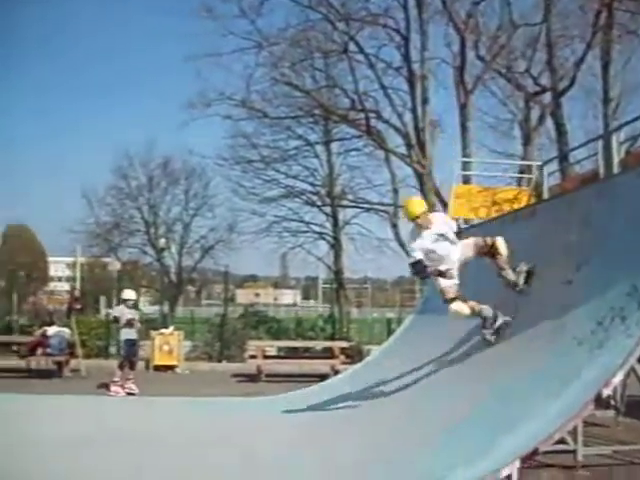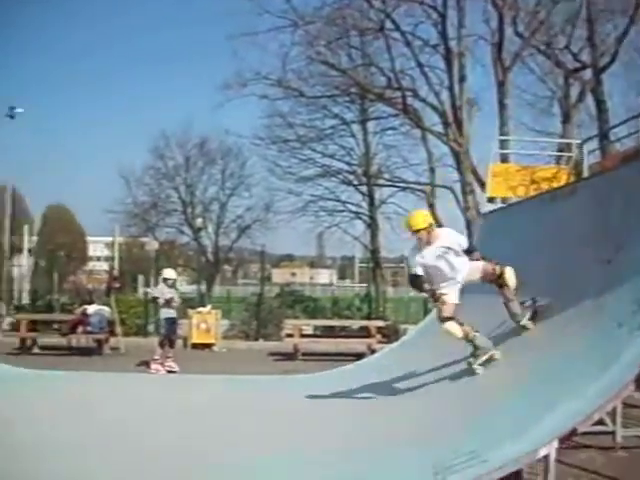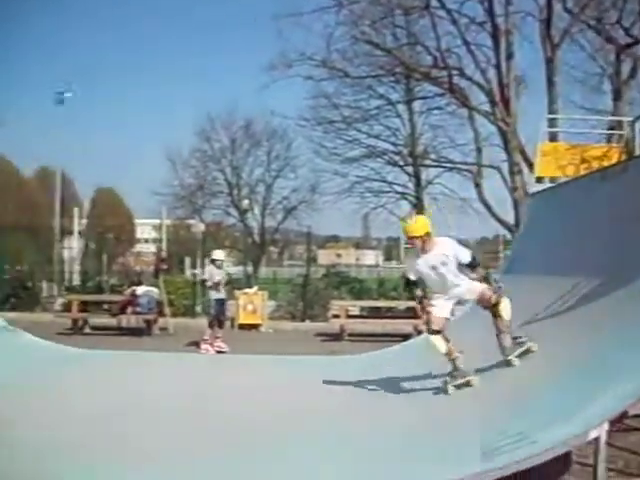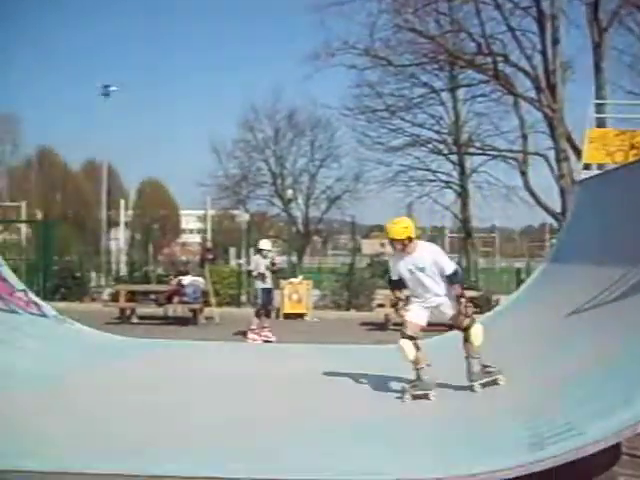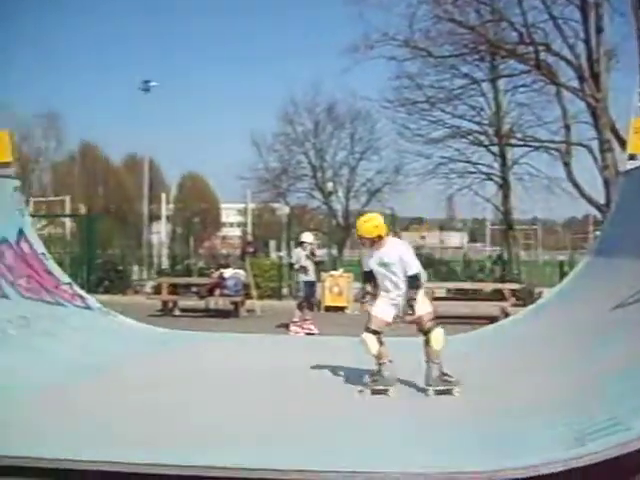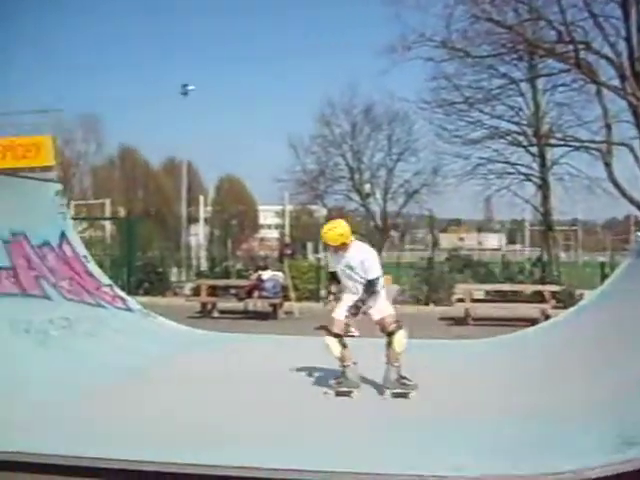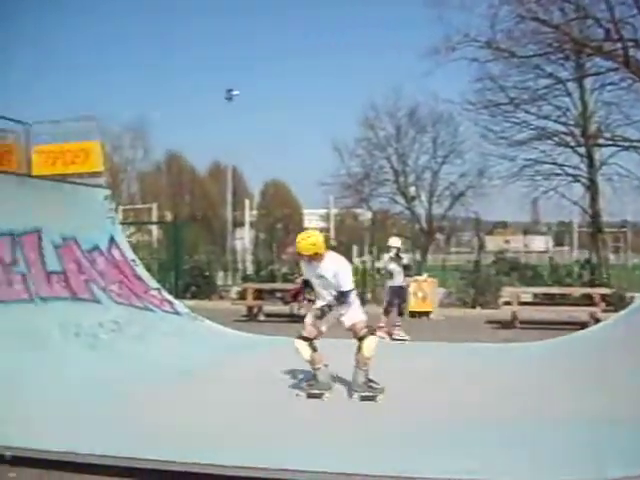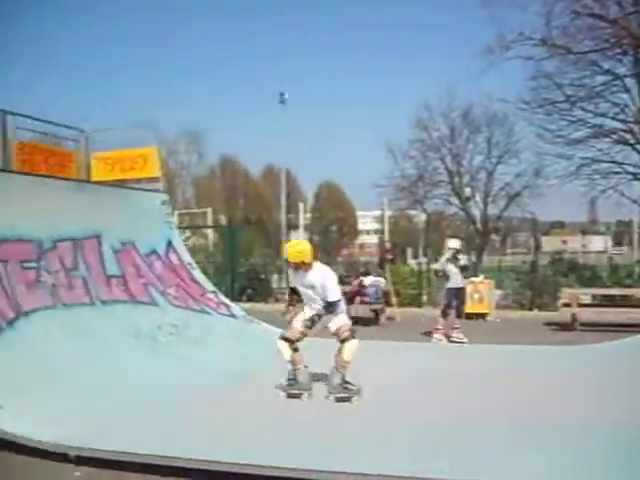
dt=0.1s
person 1, frame 1
left shoulder: (440, 218)
right shoulder: (414, 241)
left elbow: (454, 231)
right elbow: (416, 268)
left wrist: (476, 246)
right wrist: (438, 273)
left hip: (458, 250)
right hip: (443, 266)
left knee: (496, 244)
right knee: (453, 303)
left ankle: (513, 281)
right ankle: (488, 314)
person 1, frame 2
left shoulder: (448, 233)
right shoulder: (416, 254)
left elbow: (467, 247)
right elbow: (415, 280)
left wrist: (479, 263)
right wrist: (430, 292)
left hip: (465, 268)
right hip: (446, 284)
left knee: (504, 273)
right knee: (447, 321)
left ankle: (517, 313)
right ankle: (479, 343)
person 1, frame 3
left shoulder: (448, 245)
right shoulder: (414, 260)
left elbow: (470, 261)
right elbow: (410, 283)
left wrist: (483, 282)
right wrist: (420, 299)
left hip: (462, 284)
right hip: (440, 296)
left knee: (499, 303)
right knee: (434, 333)
left ankle: (507, 346)
right ankle: (458, 367)
person 1, frame 4
left shoulder: (431, 251)
right shoulder: (395, 259)
left elbow: (454, 275)
right elbow: (396, 281)
left wrist: (460, 299)
right wrist: (399, 300)
left hip: (442, 296)
right hip: (419, 302)
left knee: (471, 326)
right knee: (406, 339)
left ankle: (476, 368)
right ankle: (424, 378)
person 1, frame 5
left shoulder: (401, 249)
right shoulder: (367, 251)
left elbow: (416, 278)
right elbow: (368, 273)
left wrist: (411, 301)
right wrist: (368, 292)
left hip: (411, 293)
right hip: (387, 295)
left knee: (431, 329)
right knee: (370, 333)
left ankle: (434, 373)
right ankle: (386, 373)
person 1, frame 6
left shoulder: (365, 253)
right shoulder: (333, 254)
left elbow: (373, 283)
left wrist: (360, 303)
right wrist: (332, 292)
left hip: (373, 295)
right hip: (350, 296)
left knee: (395, 331)
right knee: (333, 336)
left ankle: (393, 376)
right ankle: (350, 376)
person 1, frame 7
left shoulder: (339, 264)
right shoulder: (306, 262)
left elbow: (345, 295)
left wrist: (326, 308)
left hip: (348, 303)
right hip: (324, 303)
left knee: (368, 337)
right knee: (302, 340)
left ankle: (360, 379)
right ankle: (322, 378)
person 1, frame 8
left shoulder: (326, 275)
right shoulder: (294, 271)
left elbow: (333, 304)
left wrist: (316, 318)
right wrist: (294, 307)
left hip: (334, 311)
right hip: (310, 309)
left knee: (349, 340)
right knee: (285, 341)
left ankle: (337, 381)
right ankle: (302, 379)
